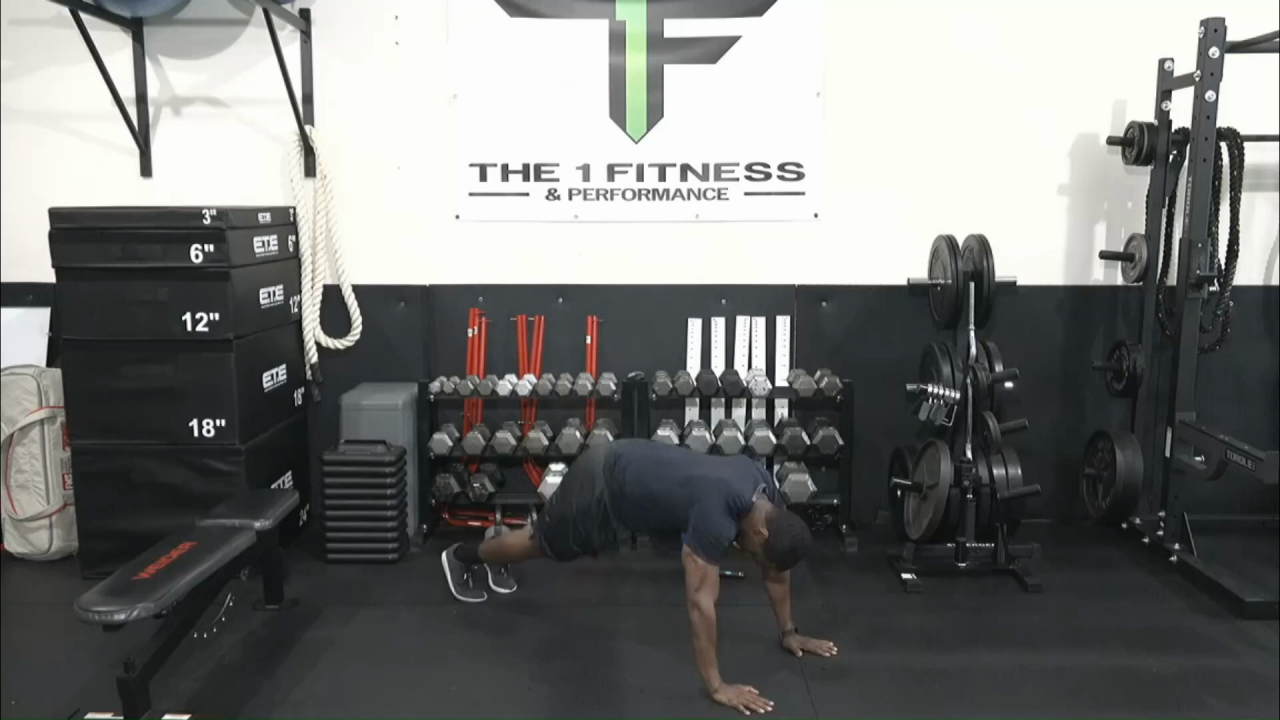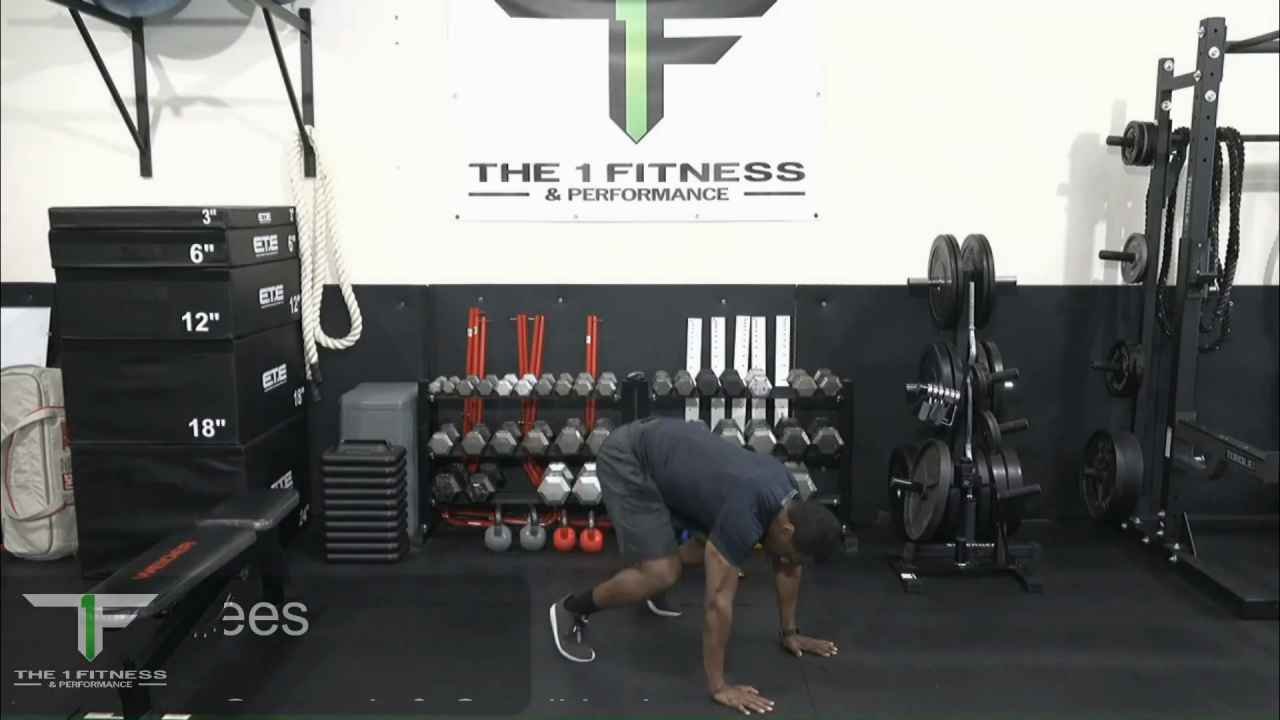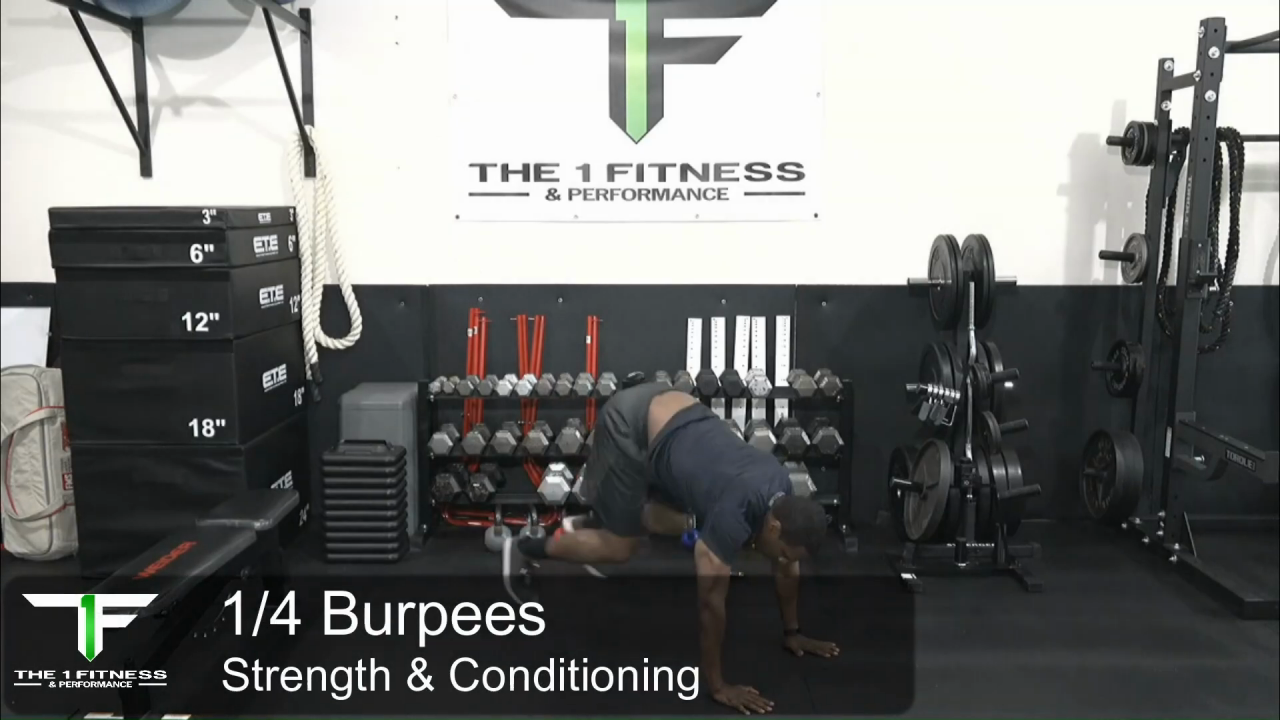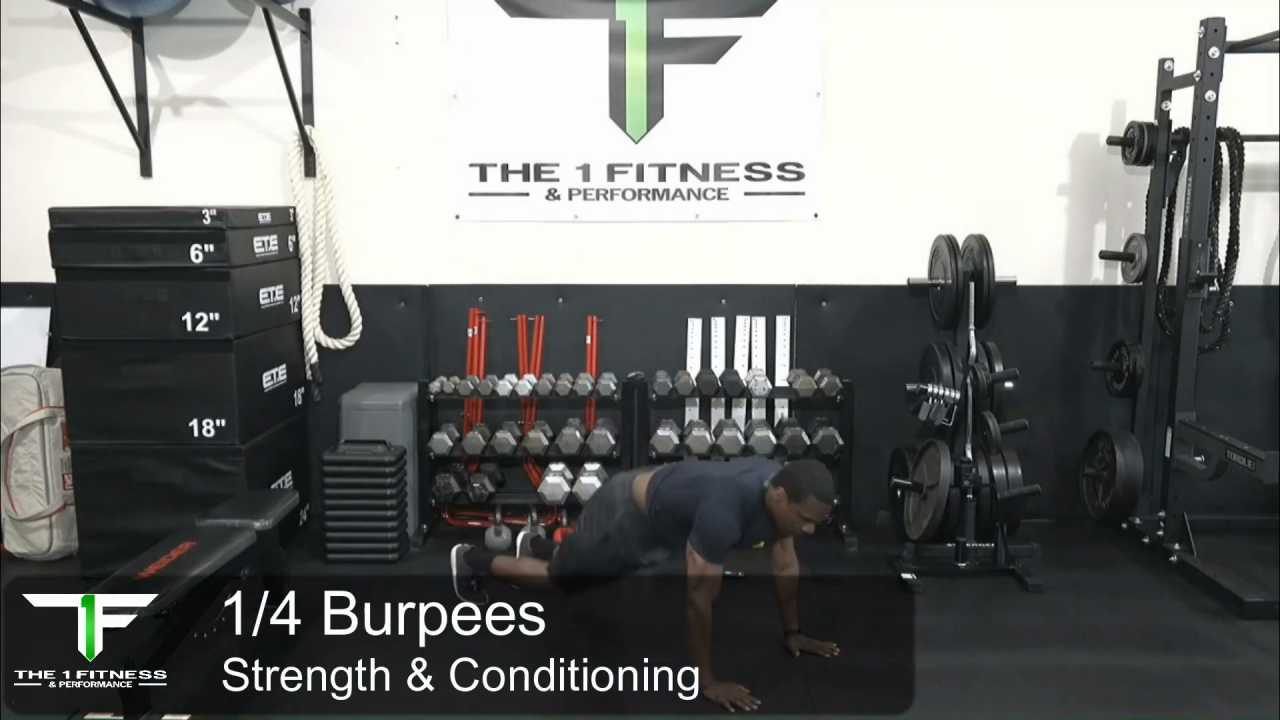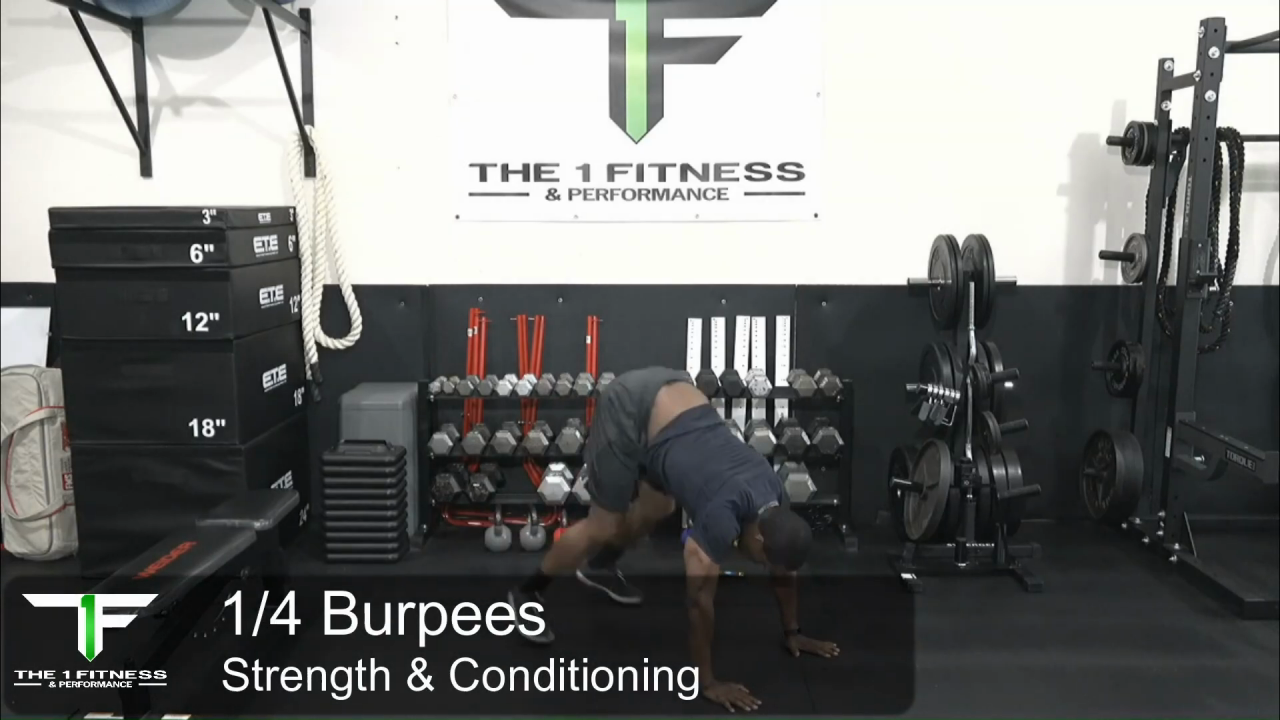
dt=1s
person 1, frame 1
left shoulder: (765, 490)
right shoulder: (717, 516)
left elbow: (775, 569)
right elbow: (701, 600)
left wrist: (789, 633)
right wrist: (717, 687)
left hip: (628, 463)
right hip: (603, 479)
left knee: (555, 540)
right knee: (544, 542)
left ankle: (495, 556)
right ankle: (462, 556)
person 1, frame 2
left shoulder: (787, 494)
right shoulder: (745, 514)
left elbow: (786, 565)
right elbow: (718, 601)
left wrist: (790, 633)
right wrist: (719, 688)
left hip: (663, 441)
right hip: (628, 453)
left knee: (714, 545)
right knee: (662, 574)
left ankle: (648, 590)
right ankle: (570, 612)
person 1, frame 3
left shoulder: (781, 494)
right shoulder: (733, 514)
left elbow: (787, 566)
right elbow: (712, 599)
left wrist: (792, 633)
right wrist: (717, 686)
right hip: (630, 426)
left knee: (672, 521)
right knee: (620, 548)
left ankle: (585, 528)
right ankle: (528, 549)
person 1, frame 4
left shoulder: (779, 485)
right shoulder: (726, 511)
left elbow: (786, 563)
right elbow: (700, 598)
left wrist: (792, 632)
right wrist: (707, 681)
left hip: (649, 504)
right hip: (628, 515)
left knee: (582, 564)
right knee: (560, 580)
left ankle: (536, 545)
right ankle: (473, 560)
person 1, frame 5
left shoulder: (774, 507)
right shoulder: (725, 515)
left elbow: (783, 572)
right elbow: (700, 598)
left wrist: (793, 632)
right wrist: (706, 681)
right hip: (630, 404)
left knee: (657, 509)
right knee: (606, 528)
left ankle: (600, 565)
right ankle: (528, 591)
